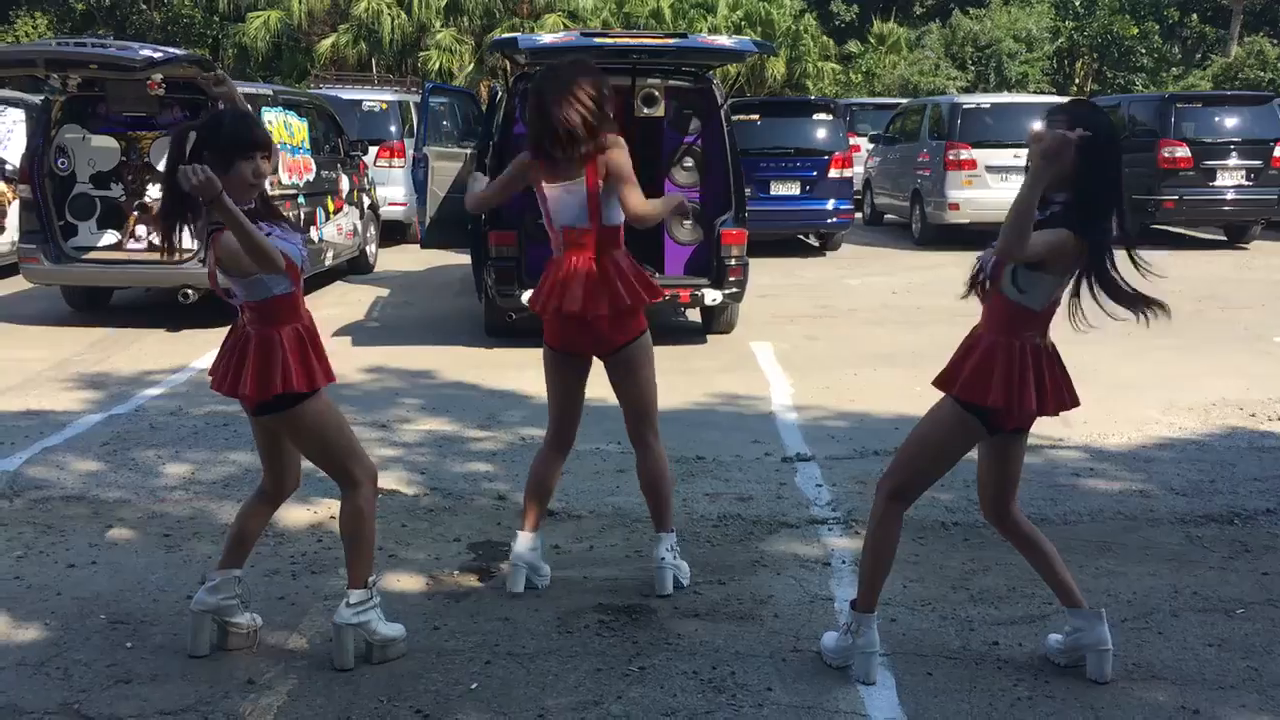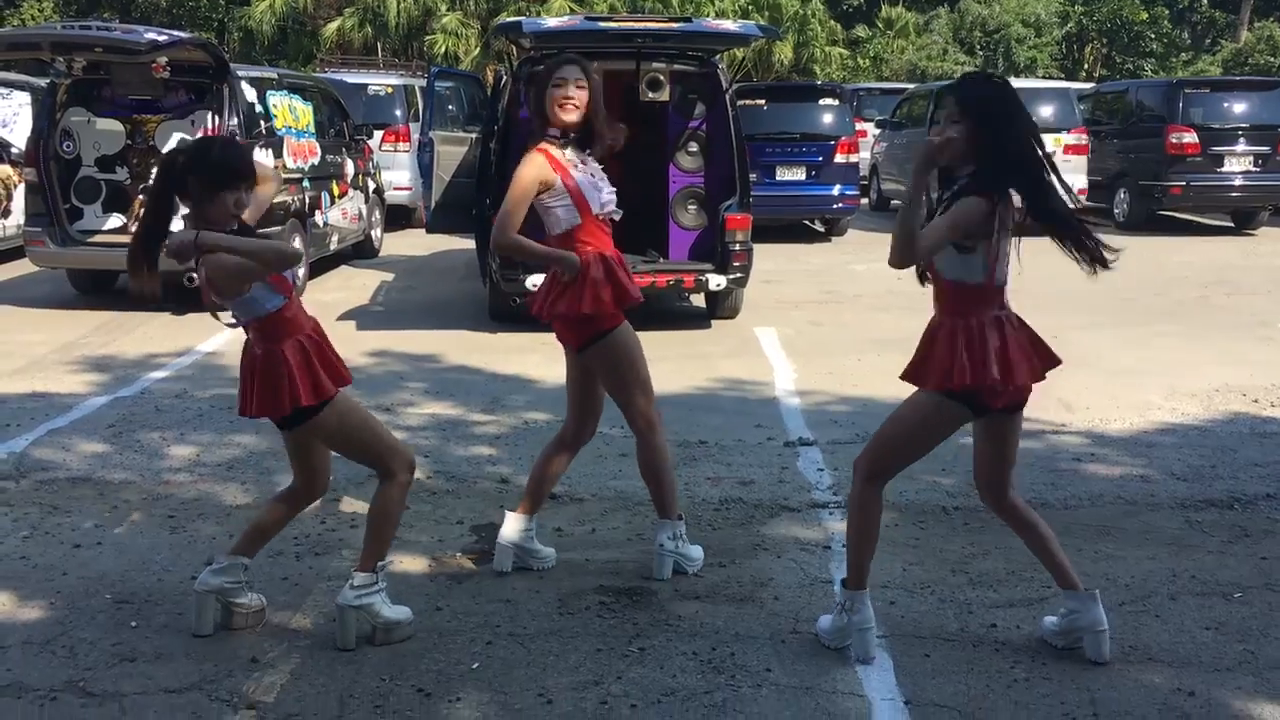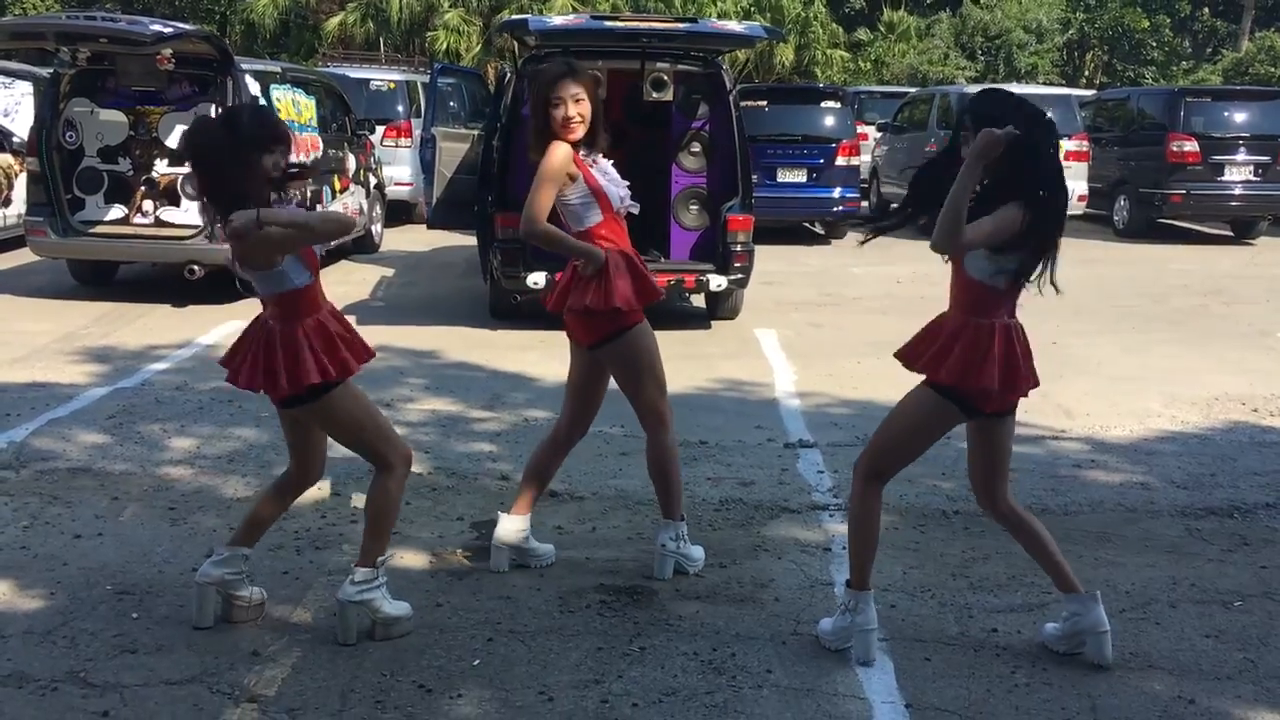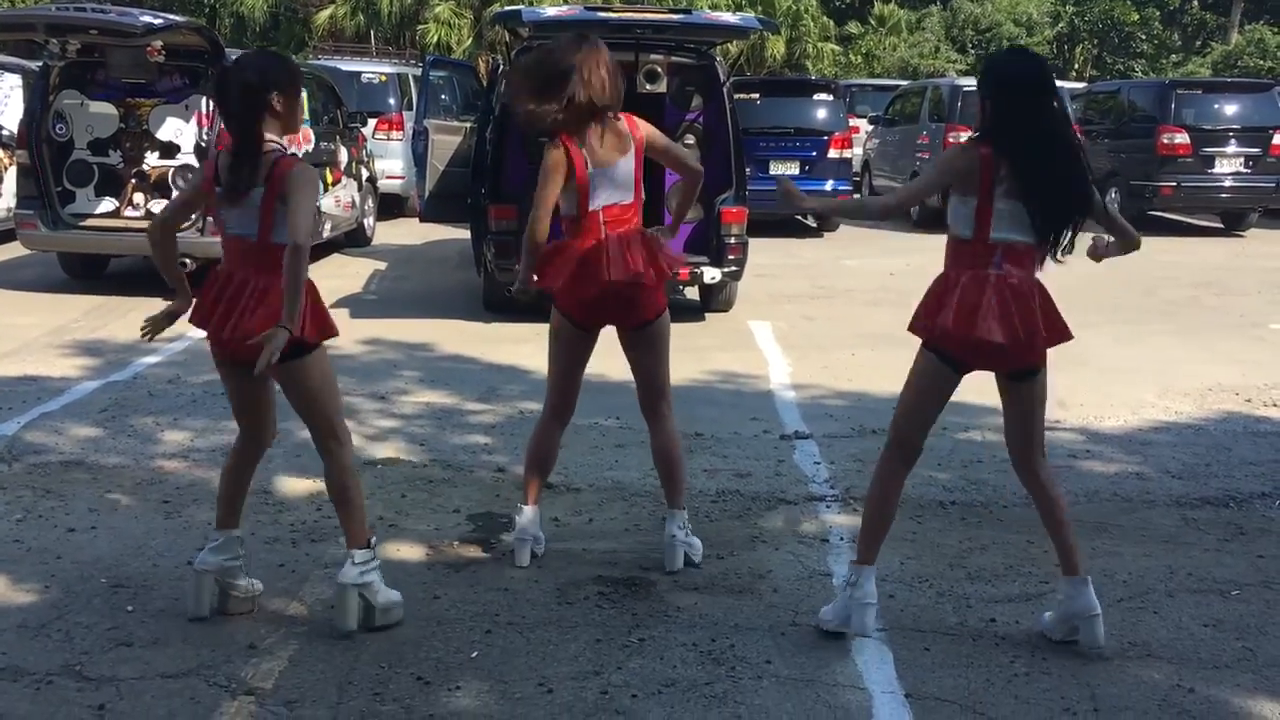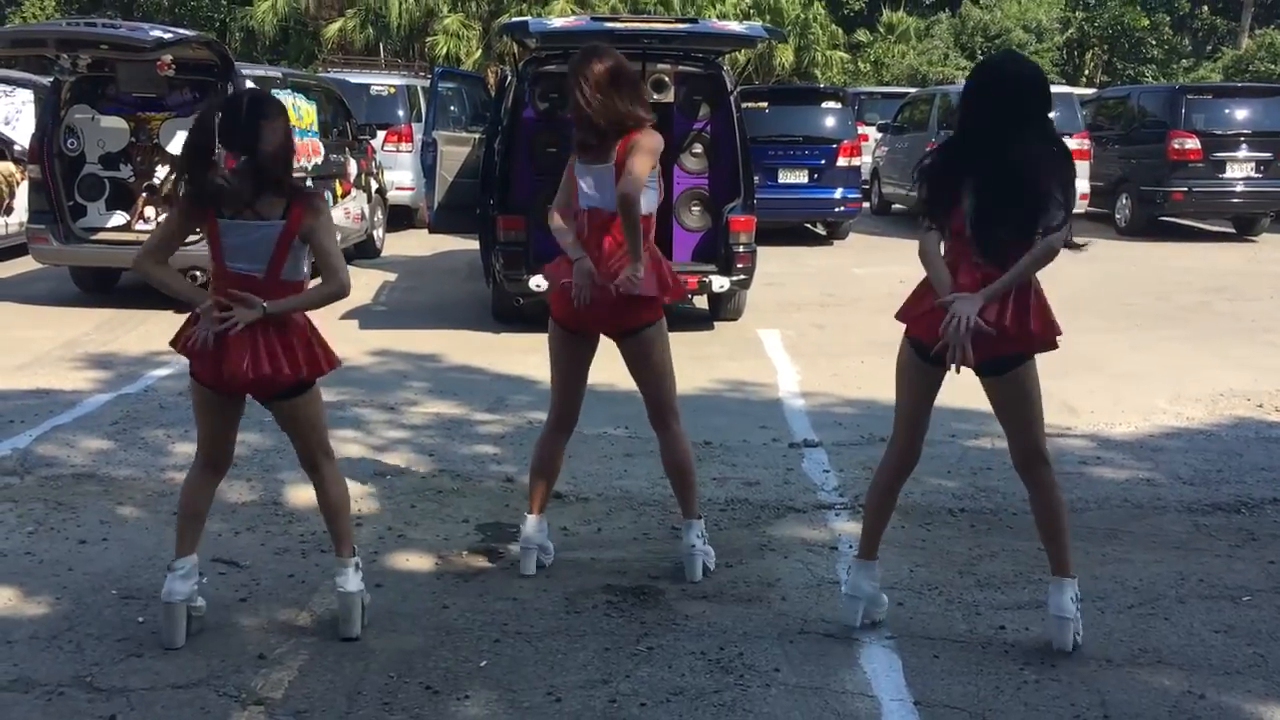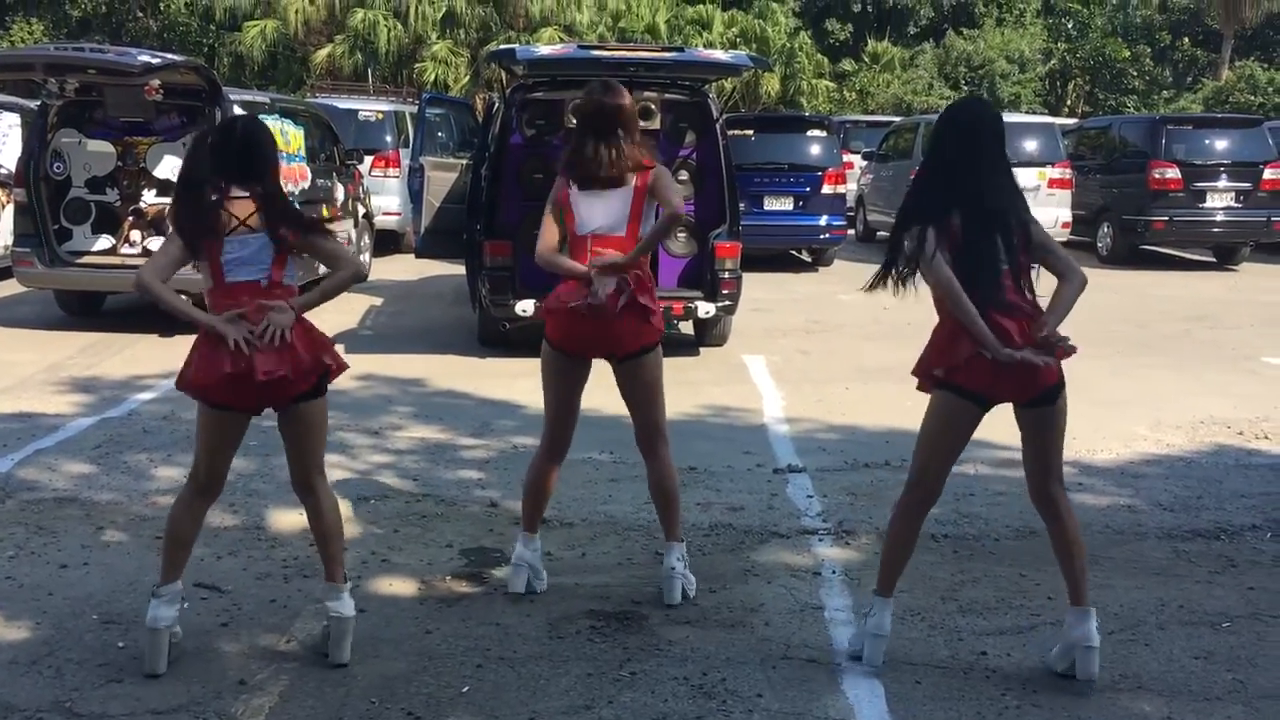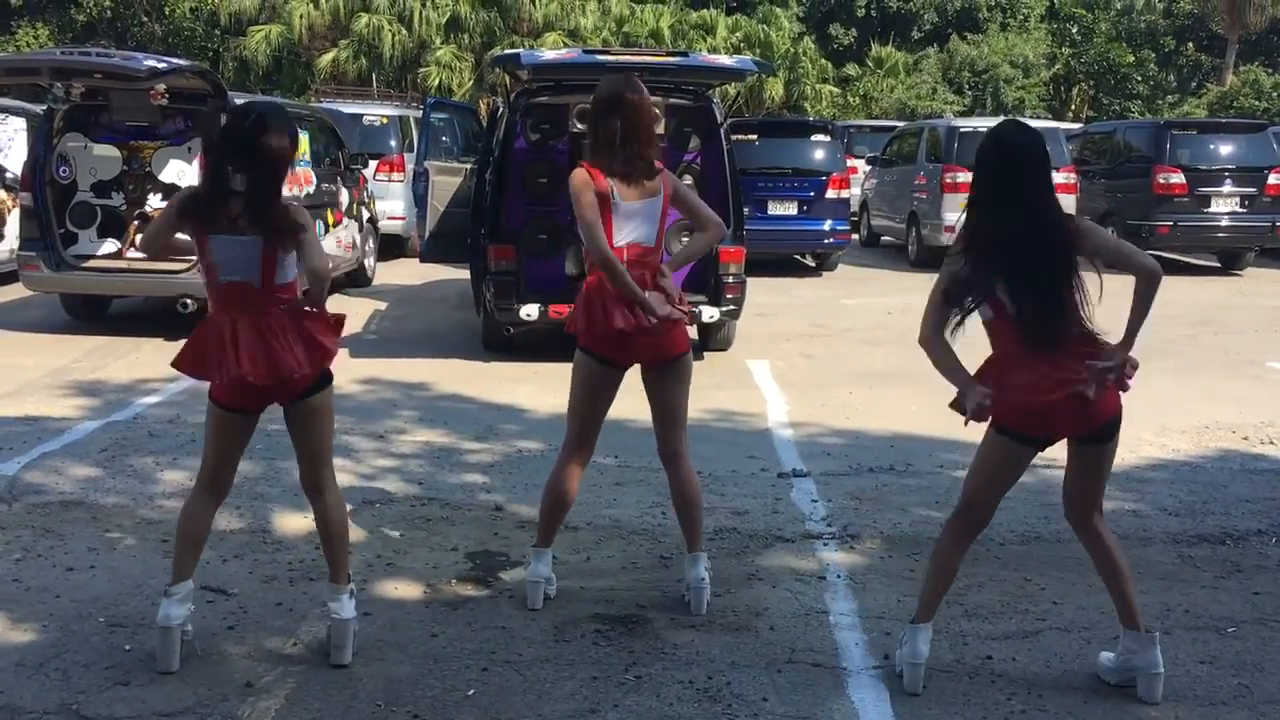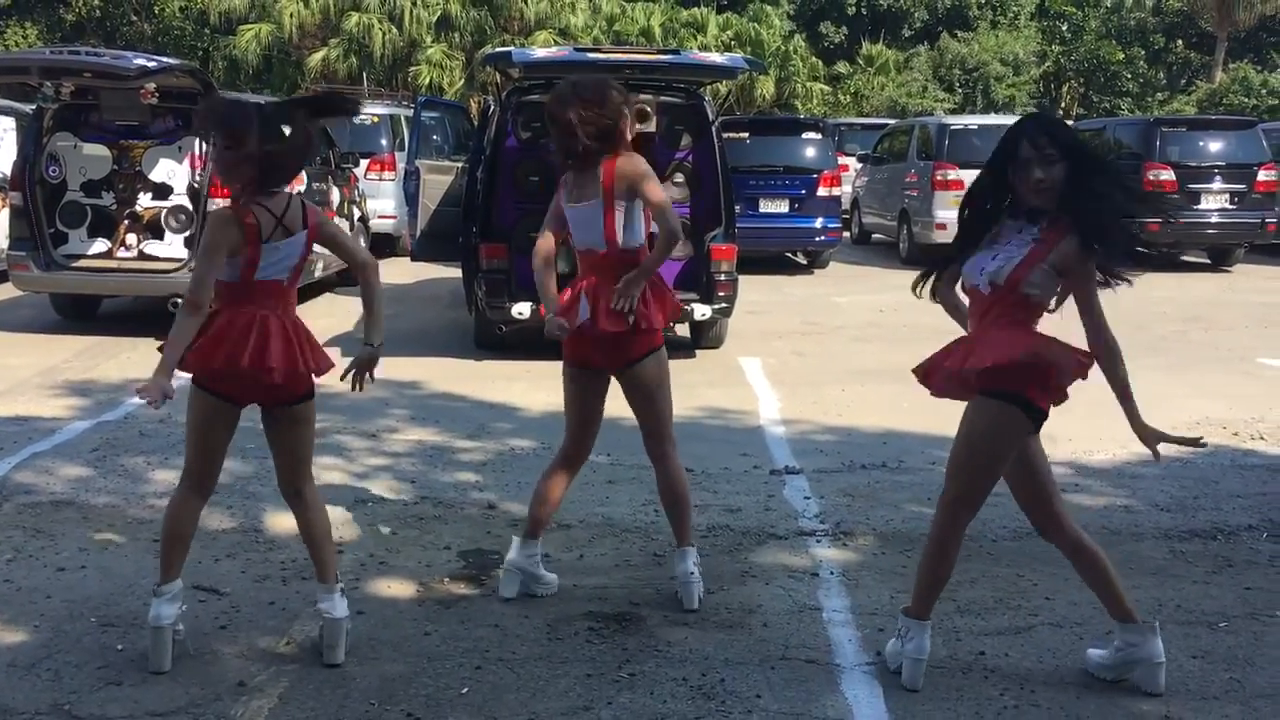
dt=0.5s
person 1, frame 1
left shoulder: (1069, 233)
right shoulder: (1051, 213)
left elbow: (1014, 251)
left wrist: (1038, 173)
left hip: (1002, 371)
right hip: (1010, 372)
left knee: (893, 490)
right knee: (1001, 510)
left ankle: (861, 632)
right ankle: (1086, 626)
person 1, frame 2
left shoulder: (979, 198)
right shoulder: (975, 190)
left elbow: (903, 256)
left wrist: (920, 173)
left hip: (969, 360)
right hip: (1004, 356)
left knee: (869, 471)
right knee: (997, 494)
left ankle: (853, 615)
right ankle: (1080, 611)
person 1, frame 3
left shoulder: (1019, 208)
right shoulder: (1007, 195)
left elbow: (946, 241)
left wrist: (974, 165)
left hip: (969, 357)
right hip: (993, 360)
left knee: (869, 472)
right knee: (994, 498)
left ankle: (858, 613)
right ankle: (1083, 611)
person 1, frame 4
left shoulder: (969, 157)
right shoulder: (1059, 165)
left elbow: (891, 205)
right elbow: (1125, 236)
left wrist: (818, 204)
right wrist: (1106, 247)
left hip: (962, 314)
right hip: (1023, 322)
left knee: (900, 450)
right knee: (1031, 462)
left ankle: (860, 588)
right ankle: (1078, 594)
person 1, frame 5
left shoulder: (948, 163)
right shoulder: (1049, 165)
left elbow: (929, 243)
right elbow: (1052, 240)
left wrist: (956, 298)
right wrist: (983, 300)
left hip: (940, 313)
right hip: (1006, 320)
left knee: (902, 448)
right knee: (1033, 461)
left ankle: (863, 574)
right ankle: (1063, 594)
person 1, frame 6
left shoulder: (929, 215)
right shoulder: (1012, 210)
left elbow: (943, 281)
right elbow: (1073, 276)
left wrist: (993, 349)
right wrist: (1041, 335)
left hip: (969, 358)
right hip: (1032, 356)
left knee: (919, 492)
right knee: (1050, 492)
left ankle: (879, 615)
right ankle: (1081, 623)
person 1, frame 7
left shoulder: (974, 247)
right shoulder: (1070, 231)
left elbow: (931, 333)
right elbow: (1149, 272)
left wrist: (969, 387)
right wrist: (1119, 352)
left hip: (1025, 399)
right hip: (1091, 390)
left knee: (966, 520)
right knee: (1087, 521)
left ankle: (917, 636)
right ankle: (1140, 648)
person 1, frame 8
left shoulder: (1071, 240)
right shoulder: (985, 217)
left elbow: (1099, 335)
right elbow: (942, 283)
left wrist: (1135, 419)
right wrist: (978, 325)
left hip: (1015, 376)
right hip: (989, 373)
left knee: (952, 512)
right knee: (1053, 523)
left ankle: (912, 636)
right ankle: (1137, 641)
person 2, frame 1
left shoulder: (250, 203)
right shoulder: (226, 237)
left elbow: (261, 151)
right elbow: (278, 264)
left wrist: (238, 113)
right wrist: (222, 204)
left hip: (275, 360)
right hip: (275, 362)
left knee: (279, 482)
right knee: (359, 476)
left ankle: (218, 597)
right ankle: (359, 609)
person 2, frame 2
left shoulder: (233, 227)
right shoulder: (216, 262)
left elbow: (265, 182)
right elbow: (278, 262)
right wrist: (205, 237)
left hip: (290, 365)
right hip: (292, 372)
left knee: (311, 484)
right knee: (397, 464)
left ankle: (224, 577)
right ankle: (365, 592)
person 2, frame 3
left shoulder: (248, 212)
right shoulder: (258, 231)
right elbow: (343, 224)
right wrist: (266, 216)
left hip: (294, 347)
right hip: (305, 357)
left knee: (303, 470)
right knee: (394, 458)
left ankle: (224, 570)
right ankle: (365, 588)
person 2, frame 4
left shoulder: (219, 164)
right shoulder: (292, 168)
left elbow: (162, 230)
right elbow: (302, 241)
left wrist: (178, 297)
right wrist: (283, 325)
left hip: (230, 308)
right hip: (276, 311)
left knee: (252, 438)
right knee: (333, 440)
left ankle: (220, 558)
right ankle: (359, 566)
person 2, frame 5
left shoulder: (203, 194)
right shoulder: (305, 205)
left elbow: (148, 263)
right elbow: (338, 285)
left wrist: (204, 304)
right wrist: (267, 312)
left hip: (217, 345)
right hip: (282, 346)
left knee: (209, 463)
right knee: (319, 462)
left ankle: (181, 579)
right ankle: (349, 575)
person 2, frame 6
left shoulder: (196, 220)
right shoulder: (287, 219)
left elbow: (150, 283)
right elbow: (351, 270)
left wrist: (209, 322)
right wrist: (296, 309)
left hip: (226, 361)
right hip: (293, 357)
left knee: (201, 487)
right knee: (313, 486)
left ankle: (165, 603)
right ankle: (339, 600)
person 2, frame 7
left shoulder: (195, 204)
right shoulder: (284, 212)
left elbow: (150, 244)
right elbow: (321, 271)
right wrist: (313, 304)
left hip: (232, 355)
right hip: (296, 351)
left knee: (210, 487)
right knee: (321, 482)
left ankle: (176, 601)
right ankle: (341, 599)
person 2, frame 8
left shoulder: (228, 222)
right shoulder: (303, 211)
left elbow: (197, 304)
right elbow: (365, 266)
left wrist: (167, 367)
right wrist: (371, 339)
left hip: (228, 354)
right hip: (286, 350)
left knee: (194, 486)
right knee: (299, 486)
left ankle: (166, 601)
right ankle: (333, 598)
person 3, frame 1
left shoulder: (535, 159)
right shoulder: (610, 149)
left elbow: (477, 206)
right elbow: (638, 214)
left wrist: (479, 183)
right wrist: (677, 202)
left hip: (562, 299)
right hip: (614, 295)
left knee: (558, 437)
right knee: (645, 435)
left ankle: (526, 550)
right ankle: (666, 553)
person 3, frame 2
left shoulder: (579, 152)
right shoulder: (540, 161)
right elbow: (502, 239)
right wrist: (564, 262)
left hip: (591, 296)
right hip: (588, 297)
left knee: (579, 427)
right knee: (646, 419)
left ankle: (517, 533)
right ankle: (672, 539)
person 3, frame 3
left shoulder: (584, 155)
right shoulder: (559, 153)
right elbow: (531, 225)
left wrist: (597, 256)
right wrist: (593, 254)
left hip: (600, 296)
right hip: (604, 296)
left knee: (571, 424)
right knee: (658, 419)
left ankle: (513, 530)
right ankle: (673, 539)
person 3, frame 4
left shoulder: (562, 145)
right shoulder: (632, 128)
left elbow: (539, 231)
right elbow: (693, 172)
left wrist: (529, 272)
right wrist: (668, 230)
left hip: (579, 280)
right hip: (638, 276)
left knee: (556, 410)
right knee: (658, 411)
left ankle: (527, 522)
right ankle: (678, 529)
person 3, frame 5
left shoulder: (575, 150)
right shoulder: (645, 139)
left elbow: (558, 219)
right elbow: (629, 187)
left wrist: (580, 260)
right wrist: (637, 259)
left hip: (578, 289)
right hip: (631, 291)
left knee: (560, 420)
right knee: (666, 420)
left ankle: (533, 531)
right ankle: (694, 536)
person 3, frame 6
left shoulder: (567, 180)
right shoulder: (649, 174)
left elbow: (545, 254)
right elbow: (676, 212)
left wrist: (590, 271)
right wrist: (629, 259)
left hip: (569, 316)
right hip: (630, 316)
left knee: (554, 441)
right knee: (655, 445)
left ankle: (527, 551)
right ankle: (675, 560)
person 3, frame 7
left shoulder: (584, 178)
right shoulder: (662, 178)
left elbow: (598, 251)
right elbow: (714, 228)
left wrist: (640, 298)
right wrist: (668, 269)
left hip: (607, 323)
right hip: (664, 324)
left knee: (575, 451)
right knee: (675, 453)
left ankle: (540, 564)
right ankle: (697, 568)
person 3, frame 8
left shoulder: (570, 179)
right shoulder: (627, 164)
left elbow: (543, 249)
right elbow: (670, 229)
left wrist: (551, 308)
right wrist: (640, 282)
left hip: (582, 318)
right hip: (626, 319)
left knee: (574, 449)
right knee: (663, 448)
left ankle: (524, 556)
right ankle: (687, 566)
